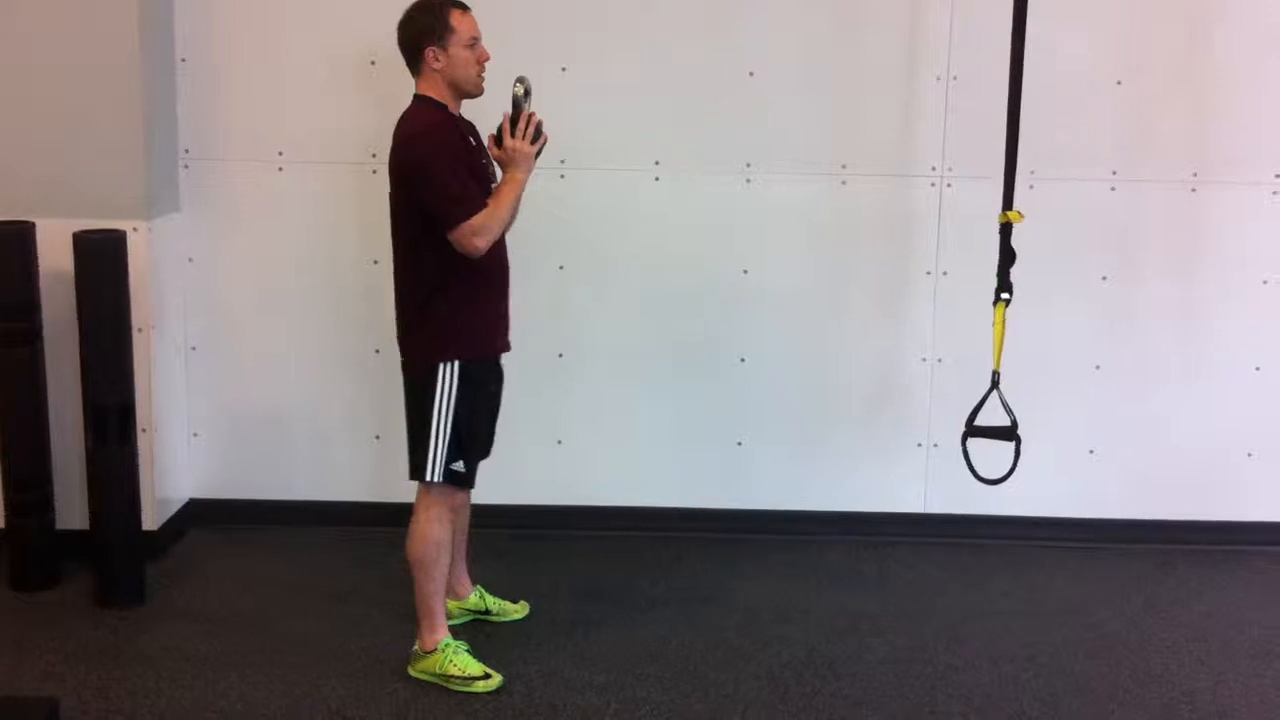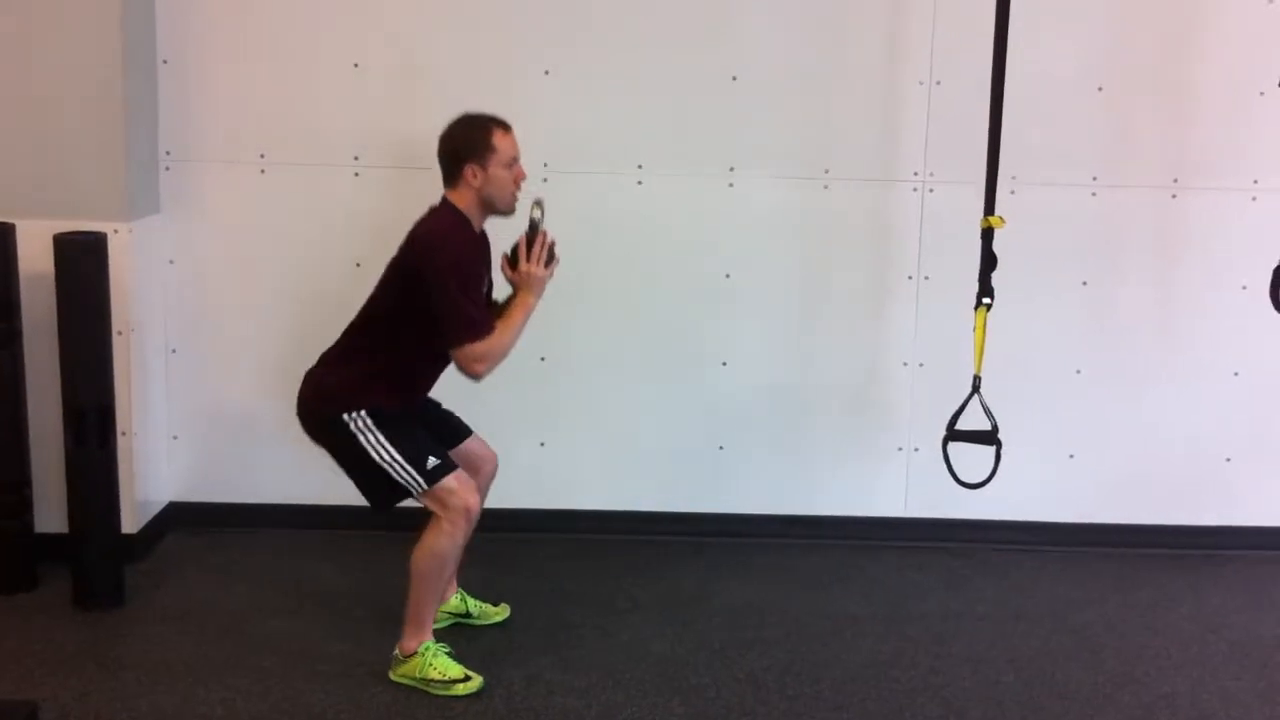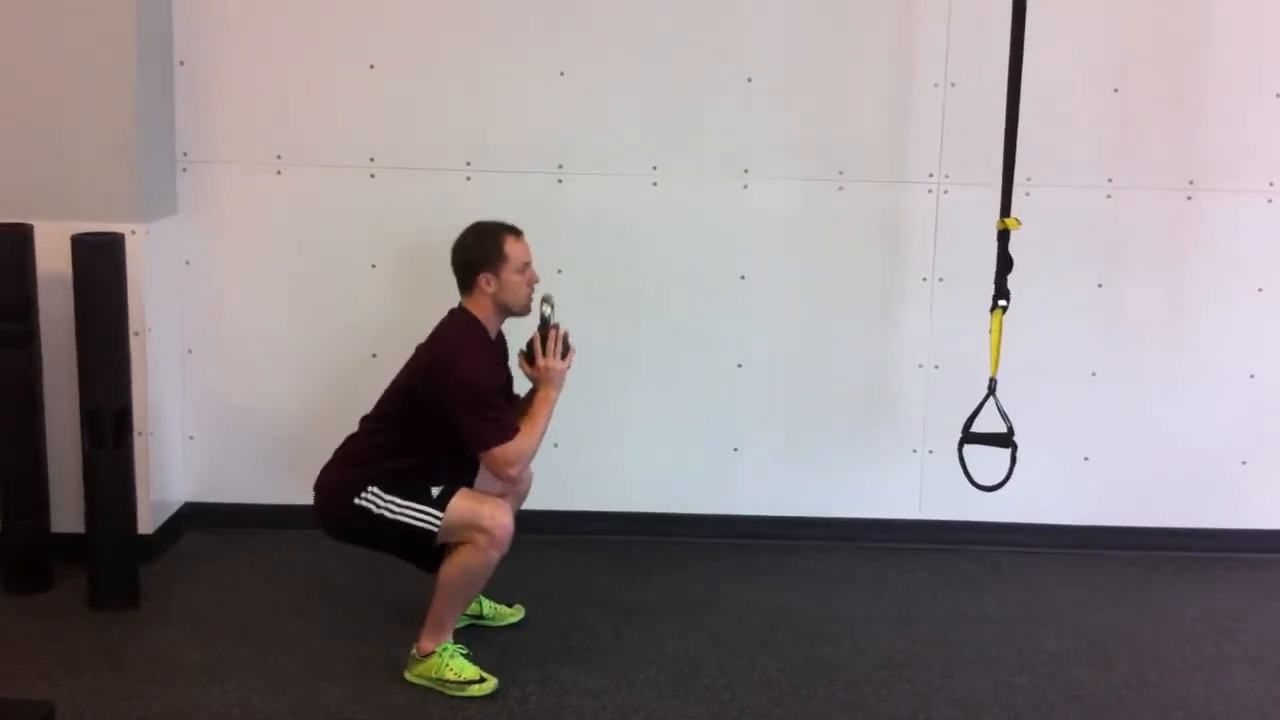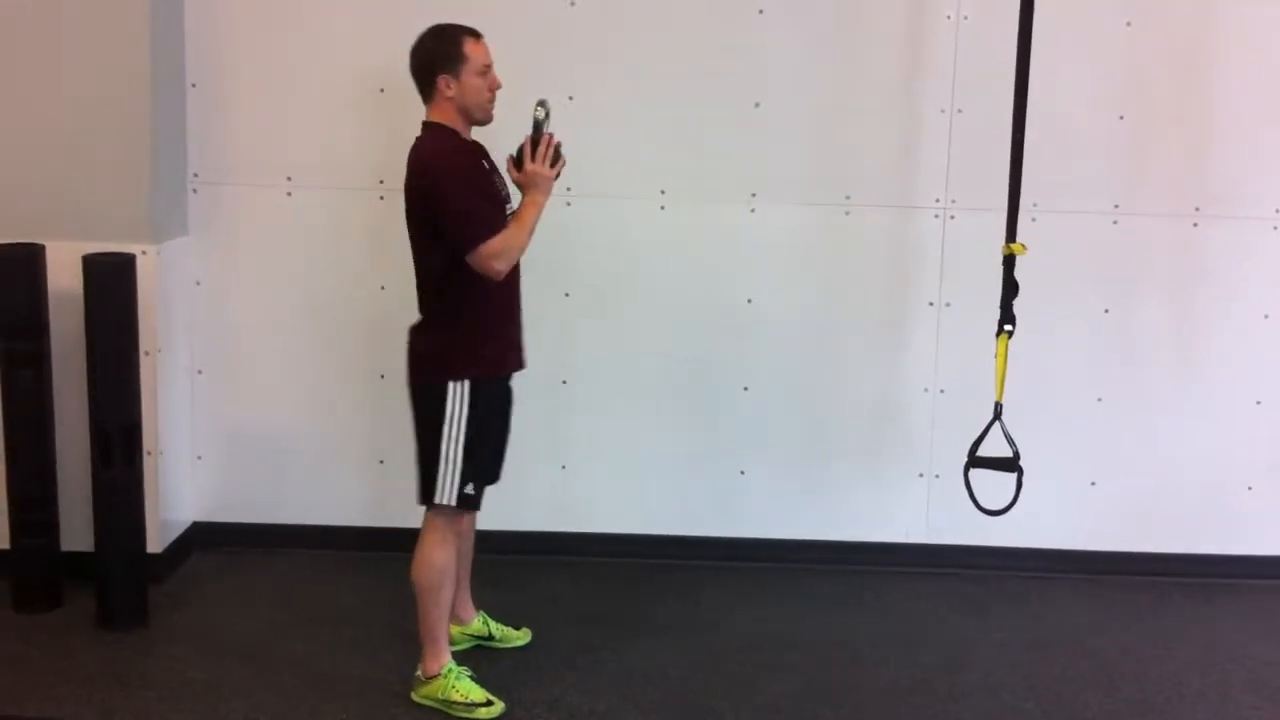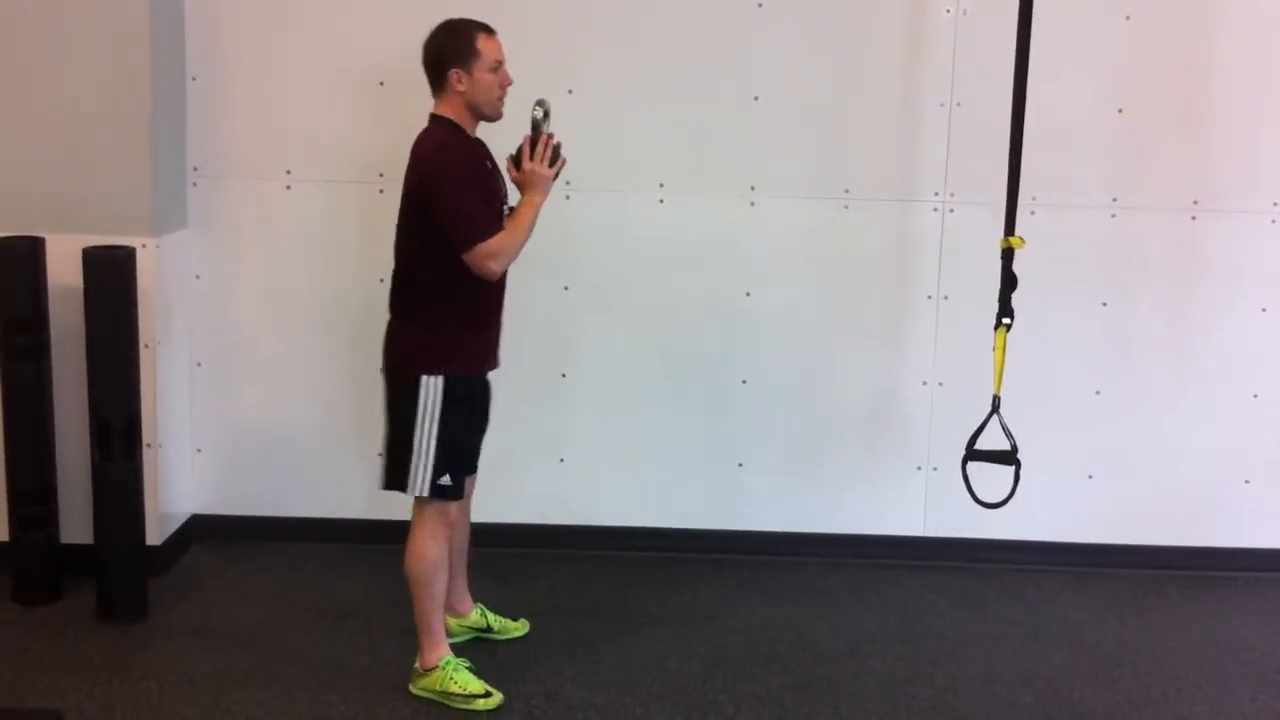
dt=1s
person 1, frame 1
left shoulder: (451, 126)
right shoulder: (426, 133)
right elbow: (475, 235)
left wrist: (508, 166)
right wrist: (518, 170)
left hip: (470, 336)
right hip: (446, 342)
left knee: (460, 475)
right knee: (440, 487)
left ankle: (459, 593)
right ankle: (432, 645)
person 1, frame 2
left shoulder: (466, 235)
right shoulder: (445, 243)
left elbow: (483, 330)
right elbow: (478, 360)
left wrist: (520, 288)
right wrist: (529, 293)
left hip: (388, 390)
right hip: (346, 402)
left knee: (481, 464)
right knee: (459, 501)
left ankle: (443, 596)
right ankle: (413, 650)
person 1, frame 3
left shoulder: (481, 336)
right shoulder: (461, 356)
left elbow: (503, 432)
right elbow: (506, 459)
left wrist: (538, 384)
right wrist: (551, 388)
left hip: (402, 467)
right hip: (356, 493)
left knee: (516, 481)
right knee: (493, 524)
left ankle: (457, 598)
right ankle: (430, 652)
person 1, frame 4
left shoulder: (460, 151)
right shoulder: (441, 157)
left elbow: (492, 243)
right elbow: (494, 258)
left wrist: (524, 188)
right wrist: (537, 193)
left hip: (479, 357)
right hip: (456, 364)
left knee: (465, 503)
right knee: (446, 510)
left ankle: (462, 618)
person 1, frame 5
left shoulder: (465, 149)
right shoulder: (444, 153)
left elbow: (489, 242)
right elbow: (492, 259)
left wrist: (526, 188)
right wrist: (535, 193)
left hip: (458, 356)
right hip: (431, 361)
left knee: (459, 490)
right knee: (437, 503)
left ankle: (460, 611)
right ankle: (432, 662)
